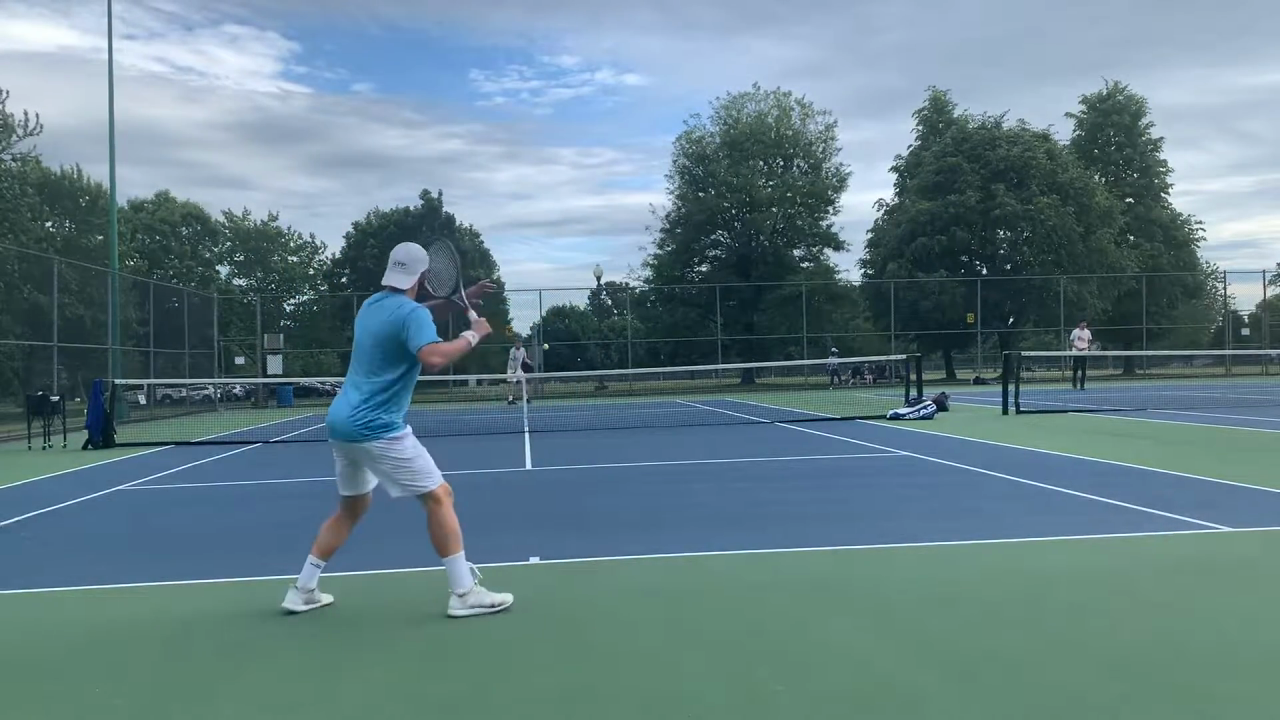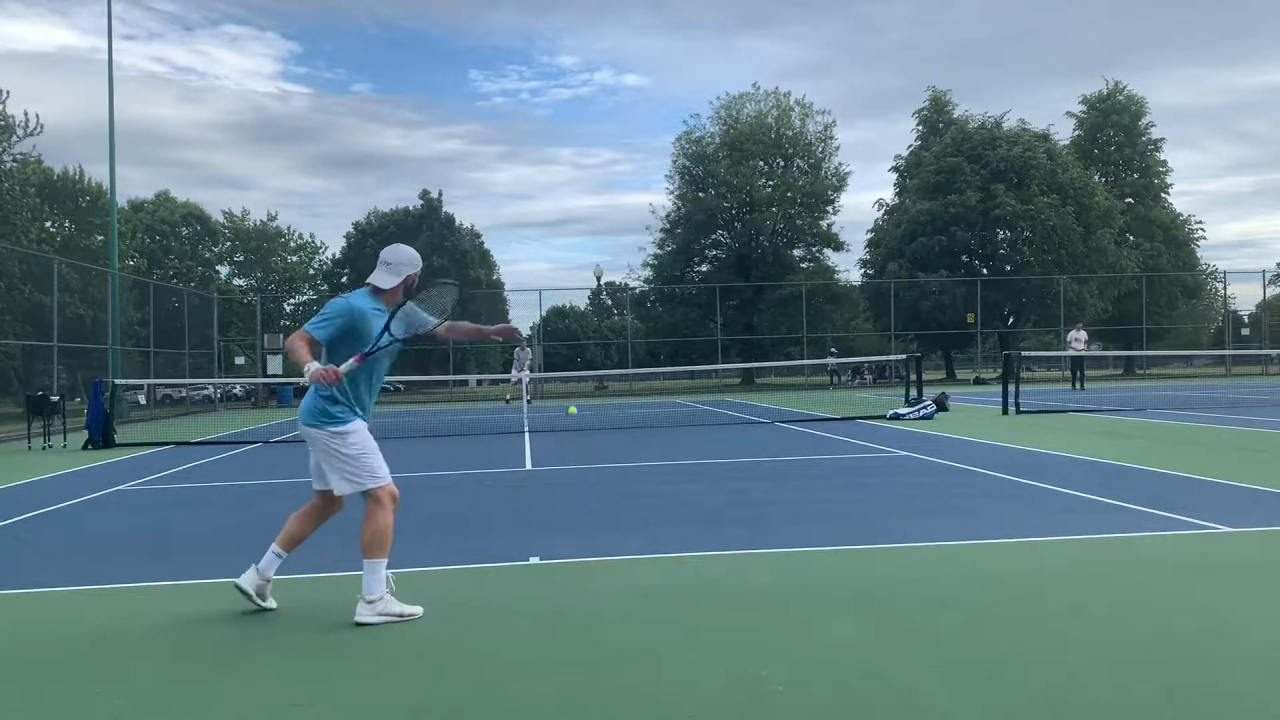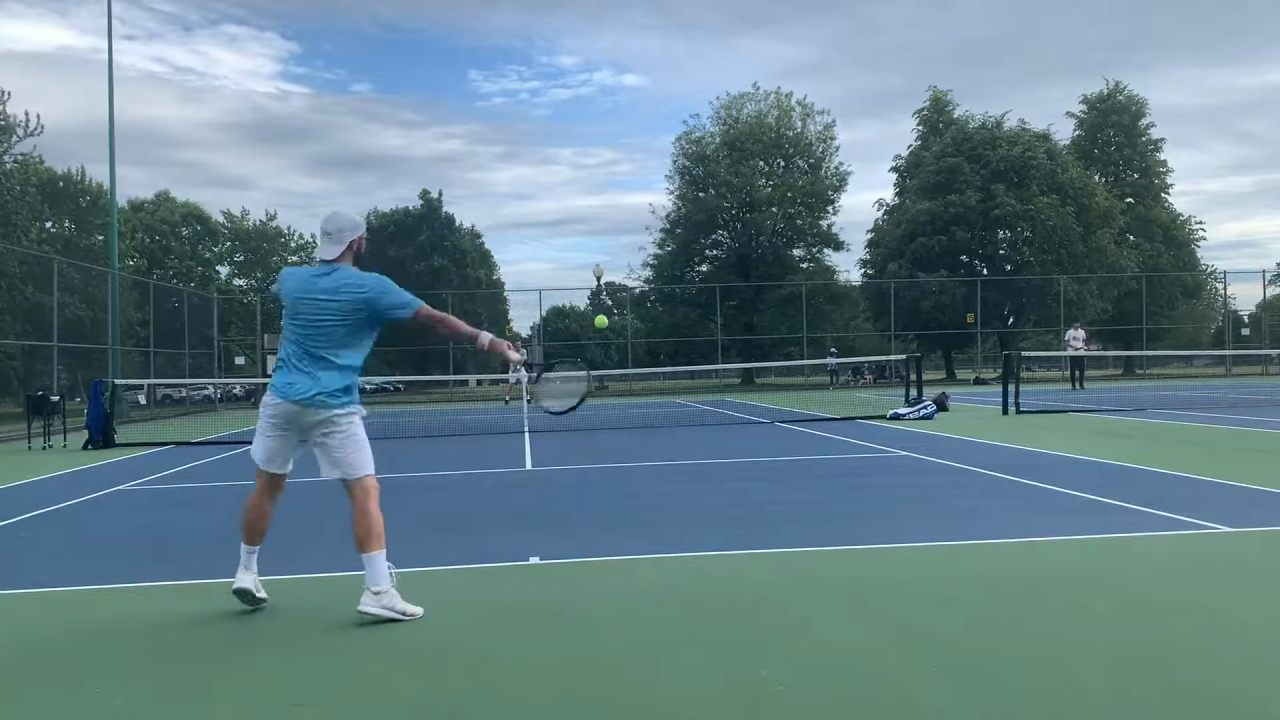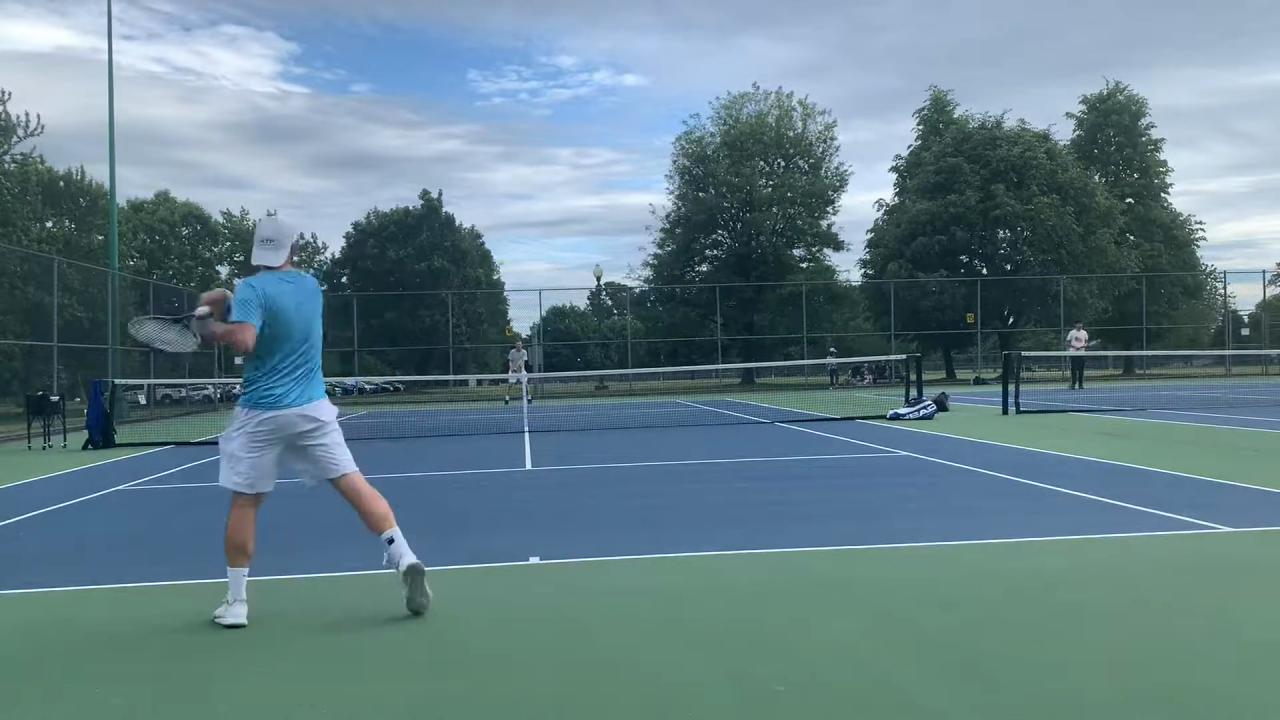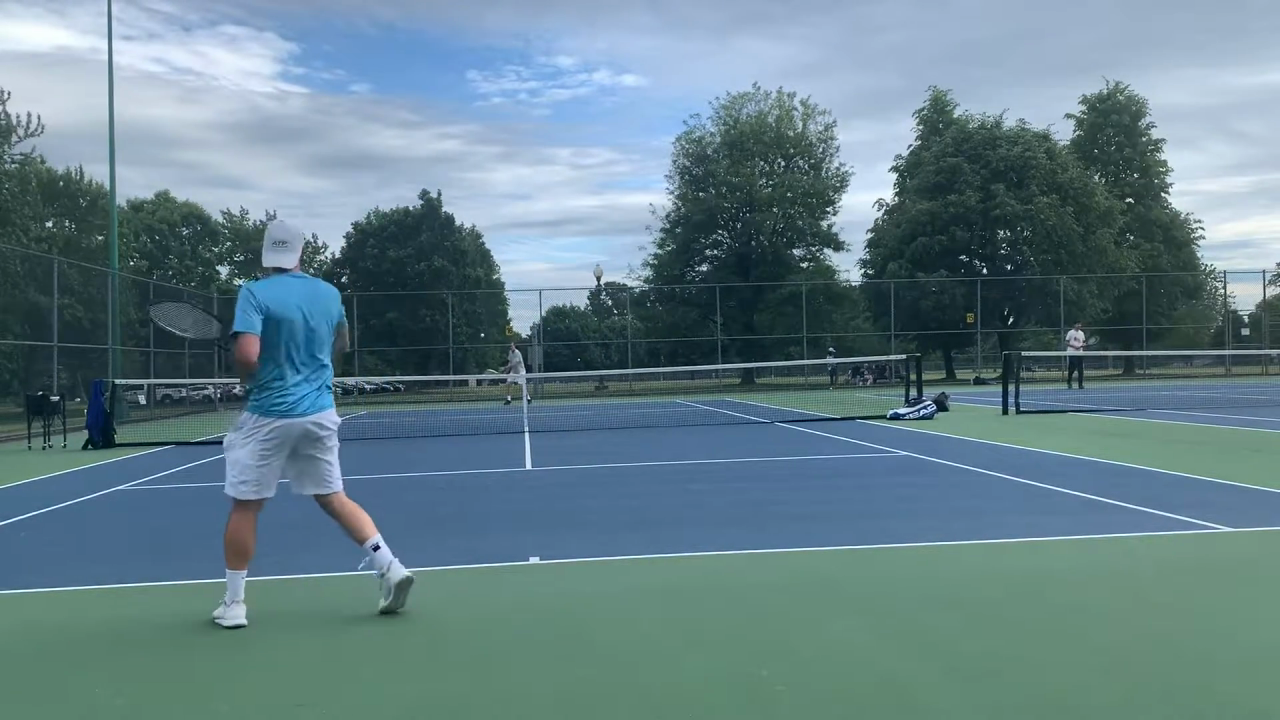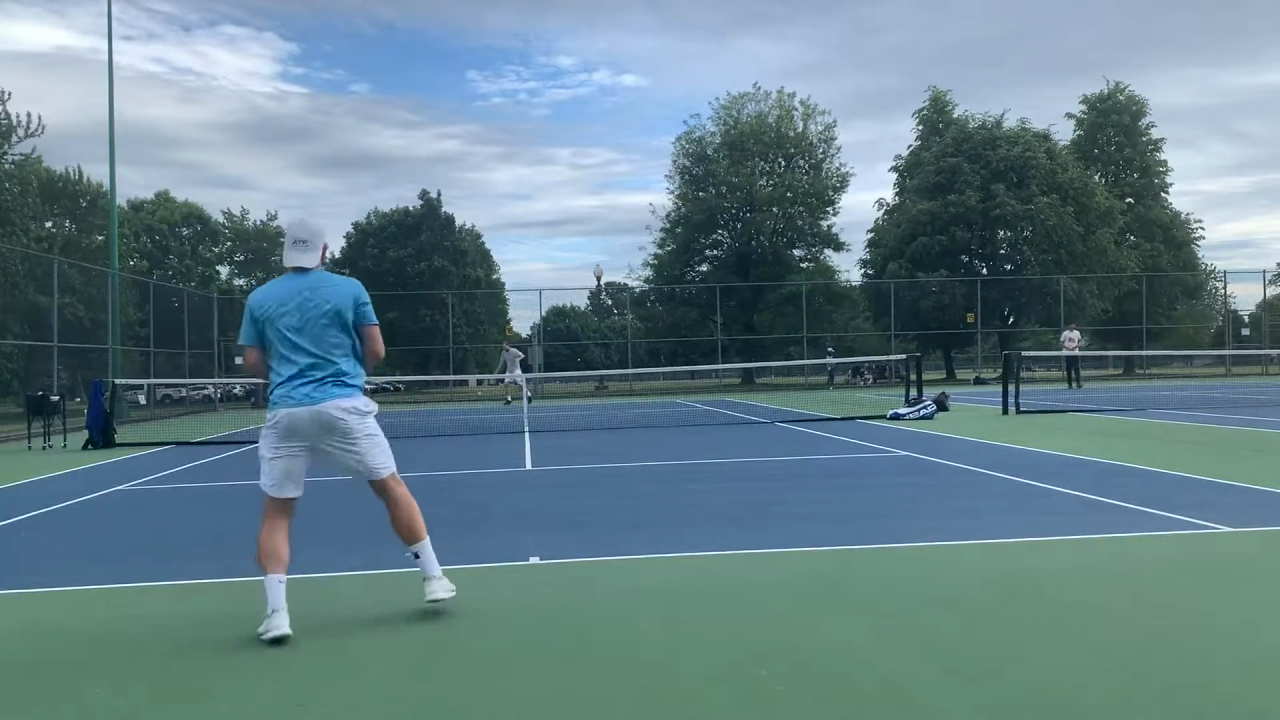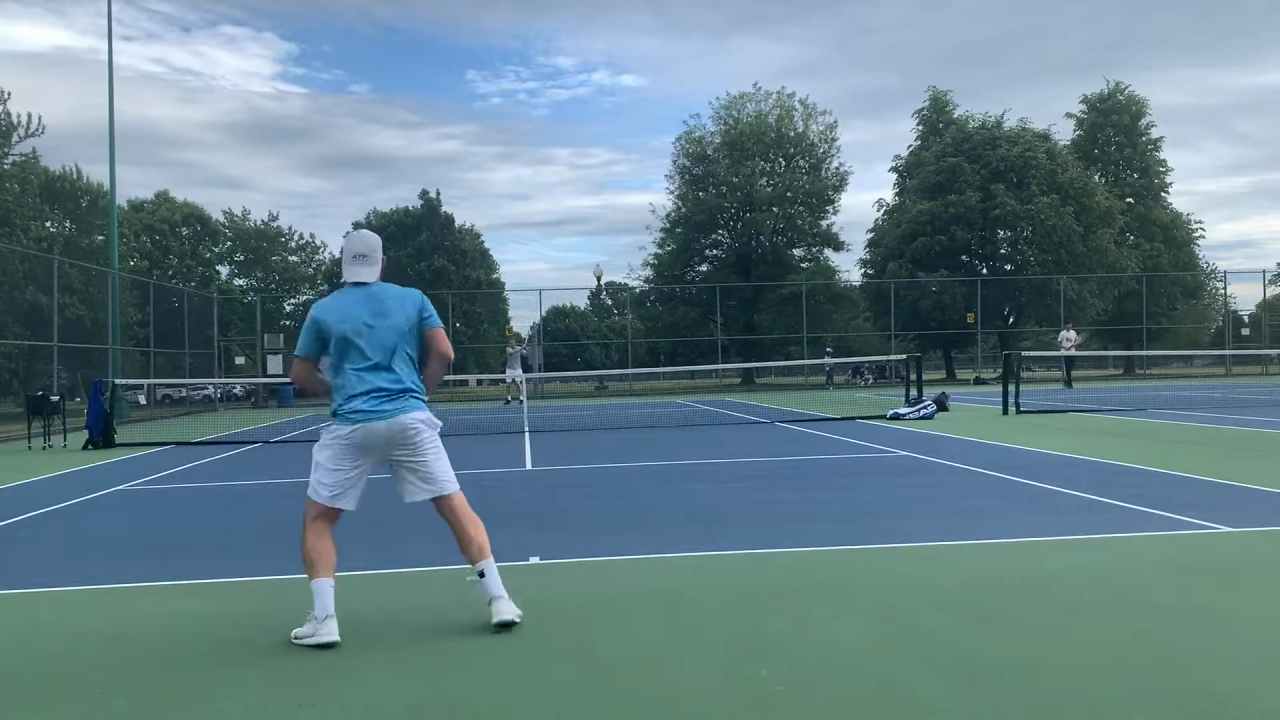
dt=0.4s
person 1, frame 1
left shoulder: (371, 305)
right shoulder: (411, 313)
right elbow: (433, 360)
right wrist: (472, 335)
left hip: (341, 422)
right hip: (378, 428)
left knee: (352, 508)
right knee: (439, 497)
left ankle: (303, 589)
right ankle: (464, 593)
person 1, frame 2
left shoulder: (399, 310)
right shoulder: (350, 306)
left elbow: (445, 330)
right elbow: (295, 341)
left wrist: (489, 331)
right wrist: (312, 369)
left hip: (331, 419)
right hip: (333, 419)
left knee: (325, 502)
right knee: (383, 498)
left ankle: (260, 575)
right ankle: (373, 600)
person 1, frame 3
left shoulder: (289, 278)
right shoulder: (370, 286)
right elbow: (431, 318)
right wrist: (485, 339)
left hip: (281, 400)
right hip: (333, 407)
left knee: (266, 486)
right knee: (364, 493)
left ankle: (246, 573)
right ankle: (378, 591)
person 1, frame 4
left shoulder: (253, 288)
right shoulder: (308, 284)
left elbow: (244, 341)
left wrist: (211, 326)
right wrist: (228, 300)
left hip: (261, 413)
right hip: (312, 408)
left knee: (244, 503)
right knee: (355, 486)
left ankle: (236, 603)
right ankle: (404, 557)
person 1, frame 5
left shoulder: (254, 292)
right shoulder: (329, 292)
left elbow: (246, 355)
right elbow: (341, 346)
left wrist: (252, 375)
left hip: (269, 417)
right hip: (320, 413)
left knee: (245, 508)
right knee: (334, 499)
left ankle: (233, 604)
right ankle: (389, 567)
person 1, frame 6
left shoulder: (259, 299)
right shoulder: (351, 289)
left elbow: (253, 364)
right elbow: (377, 352)
left hip: (287, 413)
right hip: (345, 405)
left knee: (276, 513)
right knee: (392, 487)
left ankle: (277, 613)
right ankle: (433, 577)
person 1, frame 7
left shoulder: (323, 311)
right shoulder: (413, 298)
left elbow: (300, 376)
right elbow: (444, 354)
left hip: (352, 425)
right hip: (409, 419)
left knee: (317, 519)
right knee: (455, 507)
left ankle: (323, 620)
right ankle: (498, 599)
